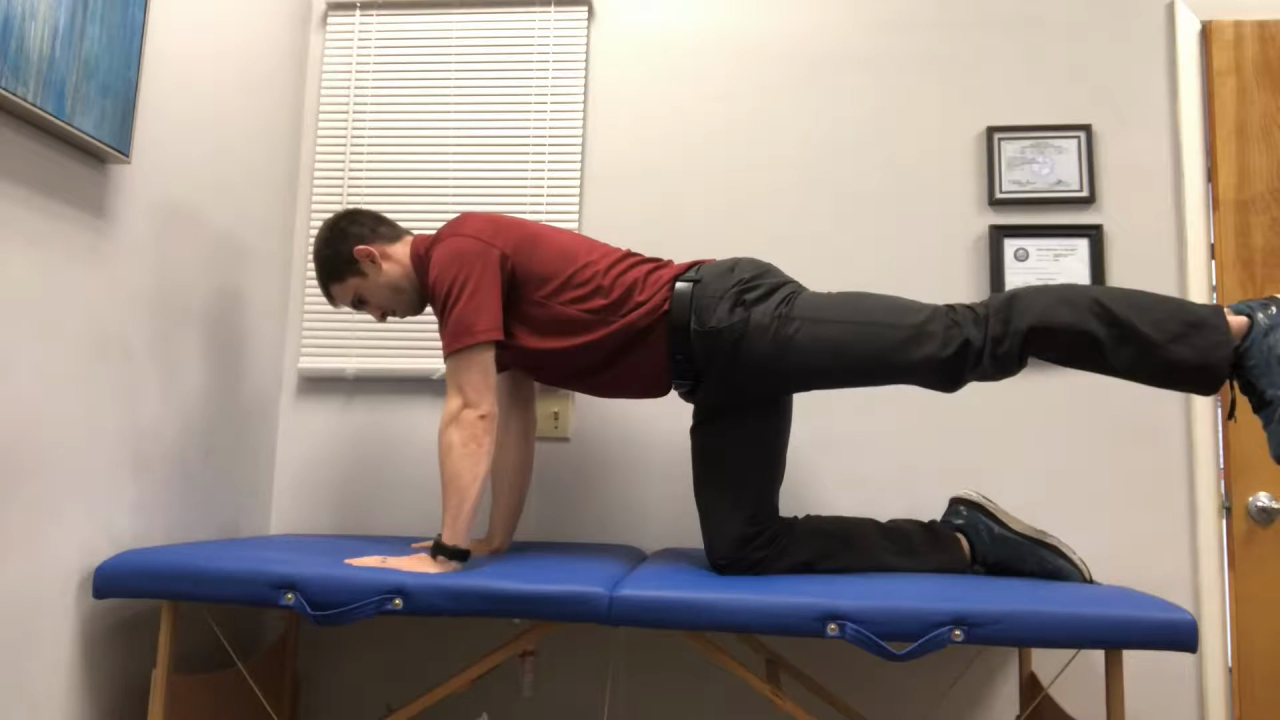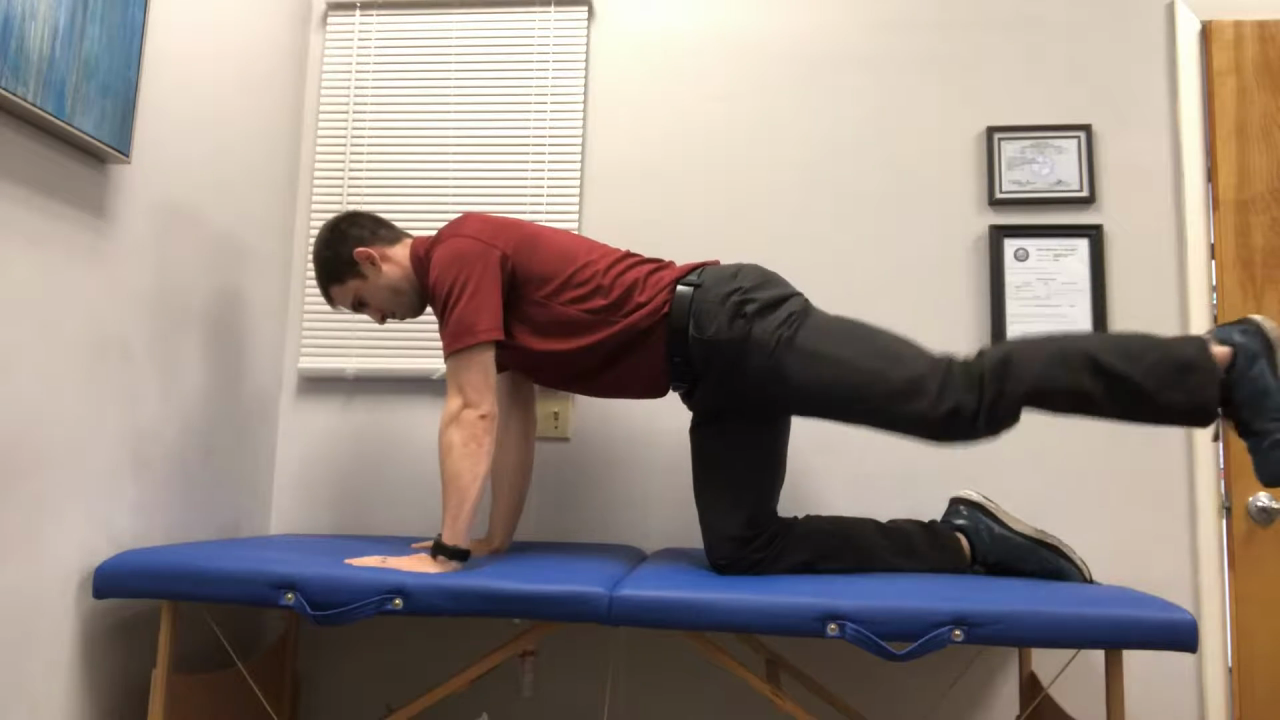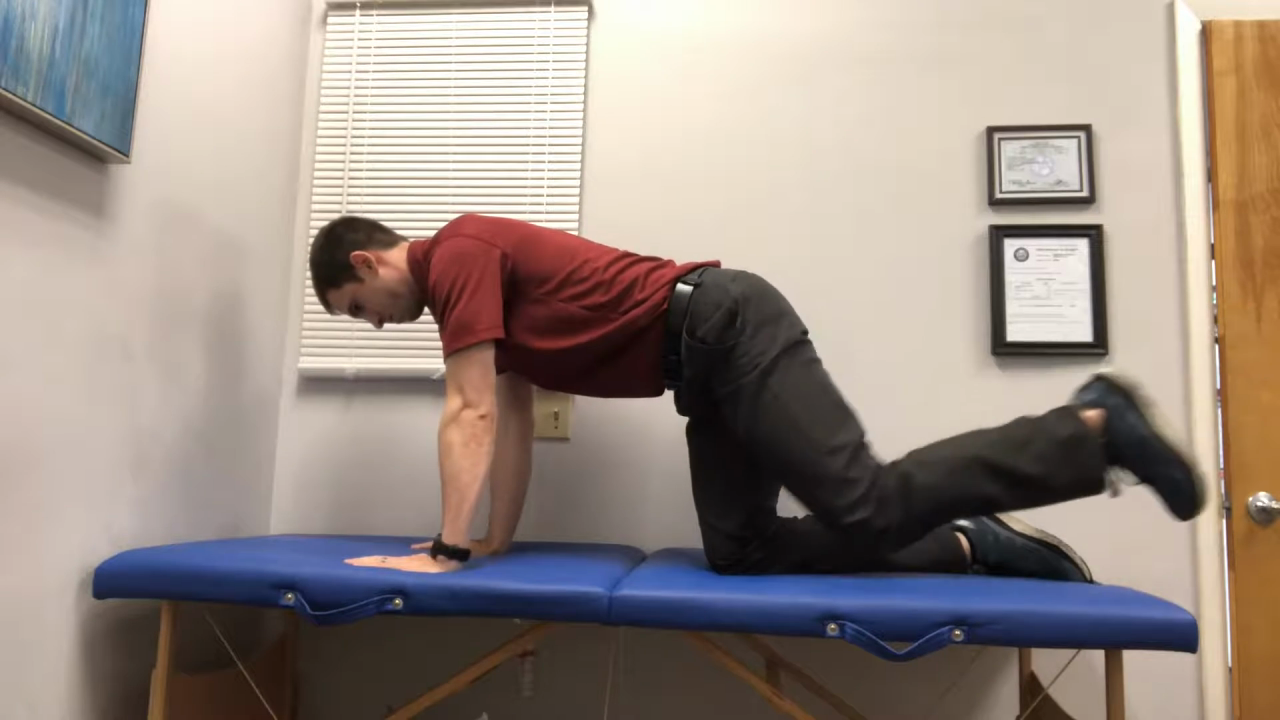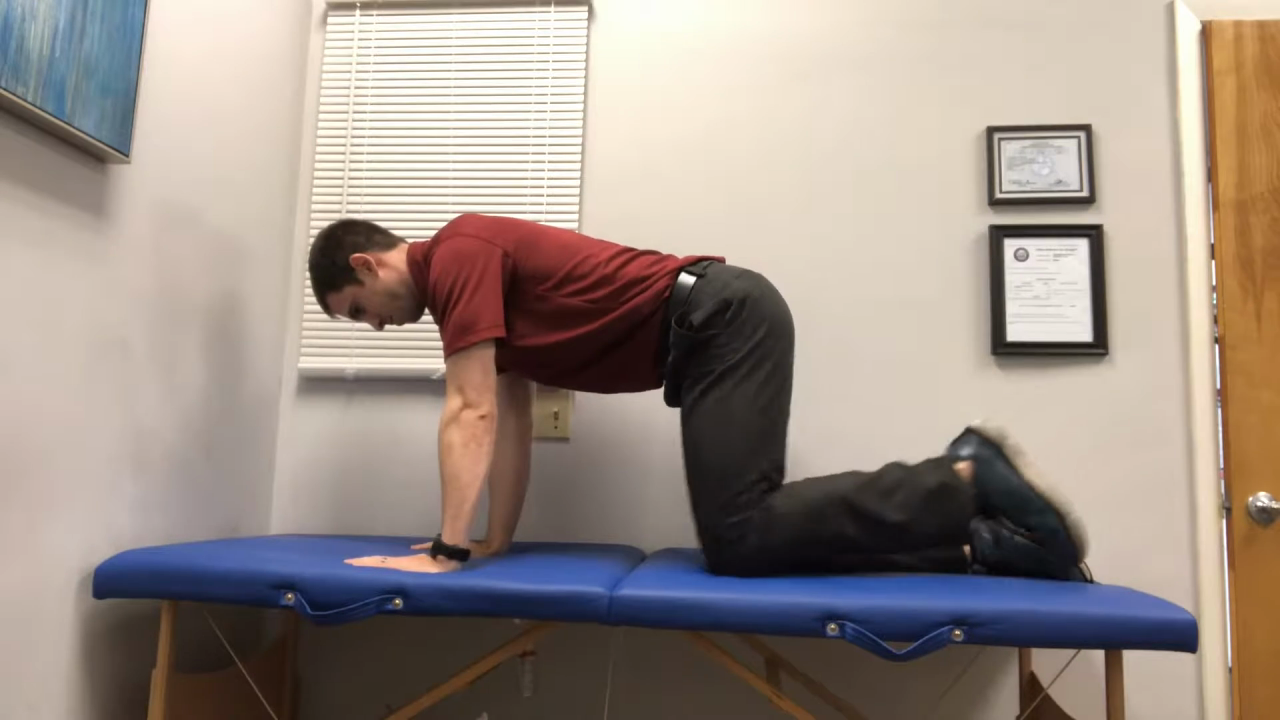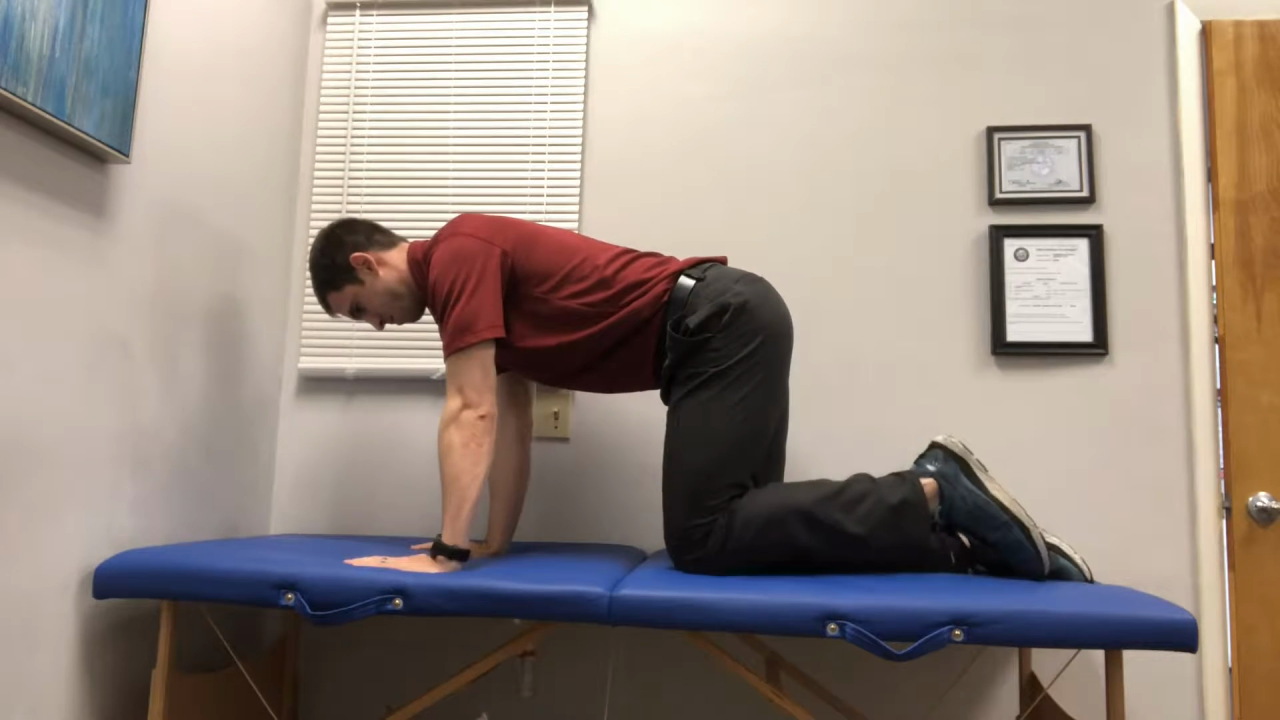
dt=0.4s
person 1, frame 1
left shoulder: (459, 251)
right shoulder: (482, 286)
left elbow: (470, 414)
right elbow: (515, 417)
left wrist: (446, 550)
right wrist: (497, 539)
left hip: (732, 316)
right hip: (724, 364)
left knee: (962, 340)
right knee: (745, 549)
right ankle: (966, 541)
person 1, frame 2
left shoulder: (458, 251)
right shoulder: (478, 285)
left elbow: (469, 416)
right elbow: (514, 418)
left wrist: (447, 549)
right wrist: (497, 539)
left hip: (729, 324)
right hip: (720, 366)
left knee: (957, 396)
right knee: (744, 550)
right ankle: (966, 541)
person 1, frame 3
left shoulder: (457, 252)
right shoulder: (474, 284)
left elbow: (468, 415)
right elbow: (511, 418)
left wrist: (446, 550)
right wrist: (495, 539)
left hip: (721, 325)
right hip: (706, 359)
left knee: (868, 505)
right knee: (742, 550)
left ankle: (1093, 426)
right ankle: (969, 543)
person 1, frame 4
left shoulder: (456, 253)
right shoulder: (471, 281)
left elbow: (470, 414)
right elbow: (511, 419)
left wrist: (446, 551)
right wrist: (494, 542)
left hip: (721, 317)
right hip: (704, 338)
left knee: (743, 535)
right knee: (743, 543)
left ankle: (963, 478)
right ankle: (967, 539)
person 1, frame 5
left shoulder: (455, 253)
right shoulder: (476, 279)
left elbow: (470, 413)
right elbow: (510, 417)
left wrist: (447, 549)
right wrist: (492, 542)
left hip: (721, 321)
right hip: (714, 333)
left knee: (704, 539)
right knee: (737, 533)
left ankle: (929, 494)
right ankle: (961, 536)
